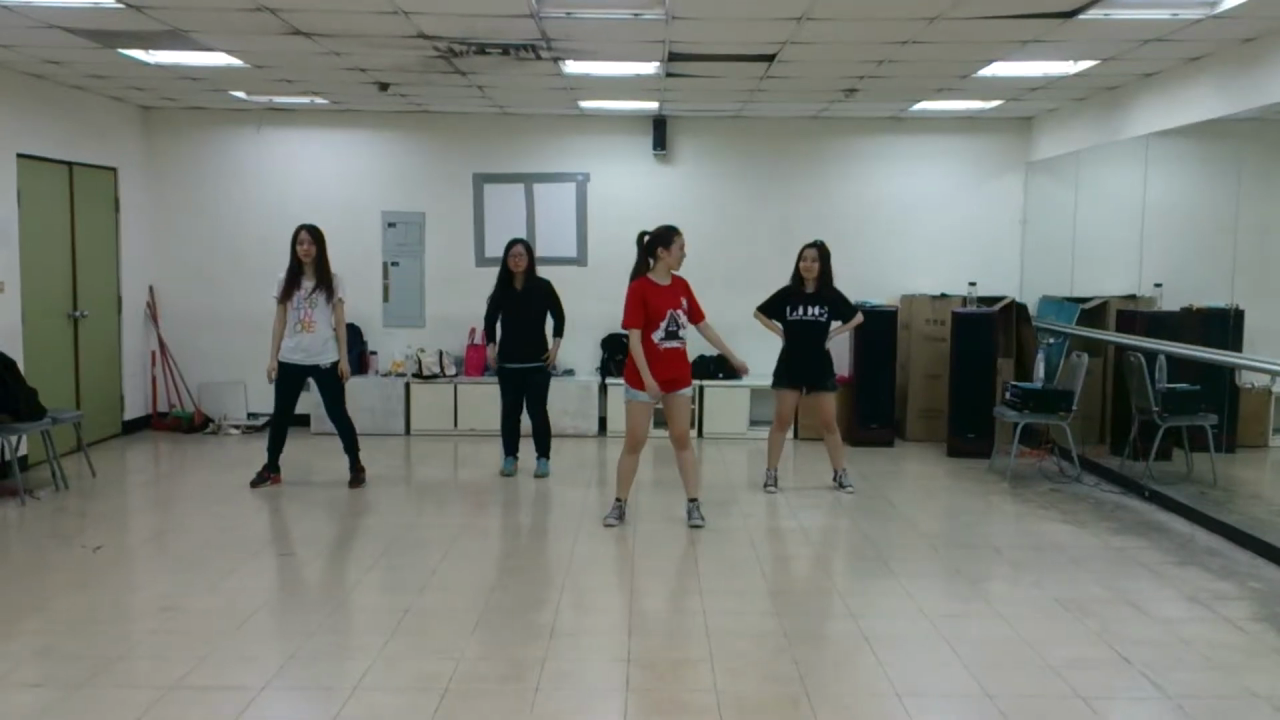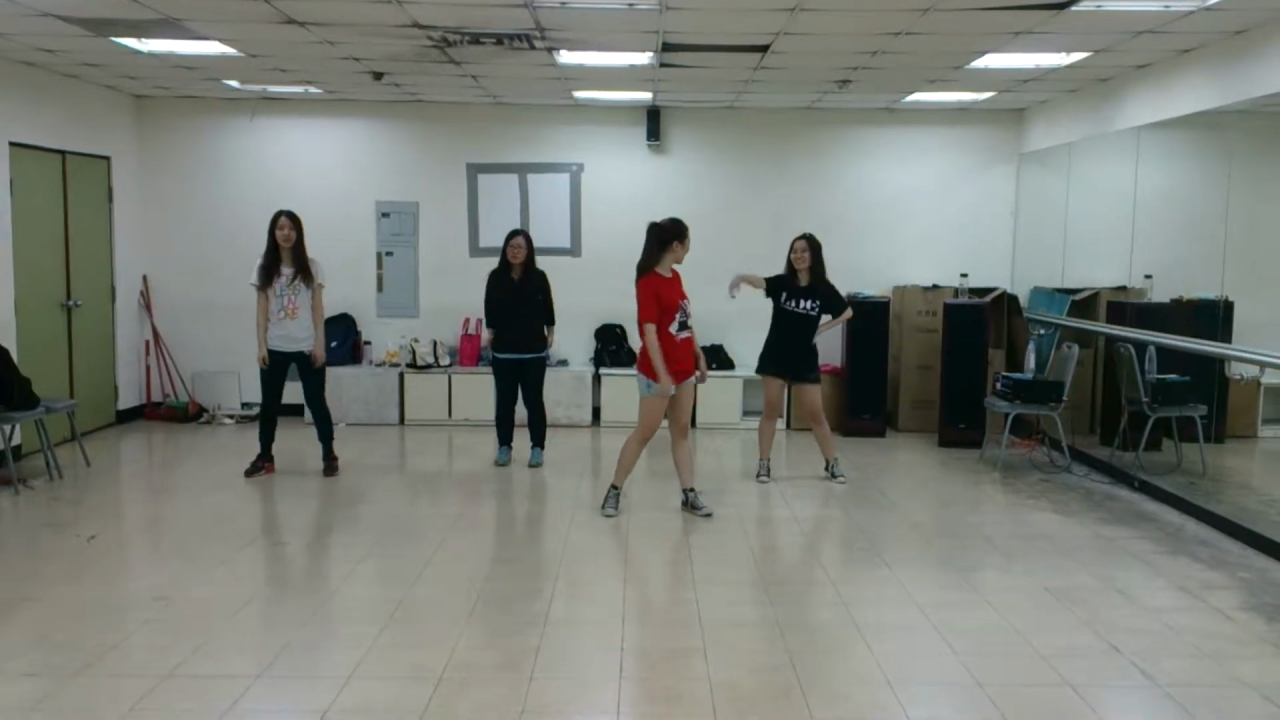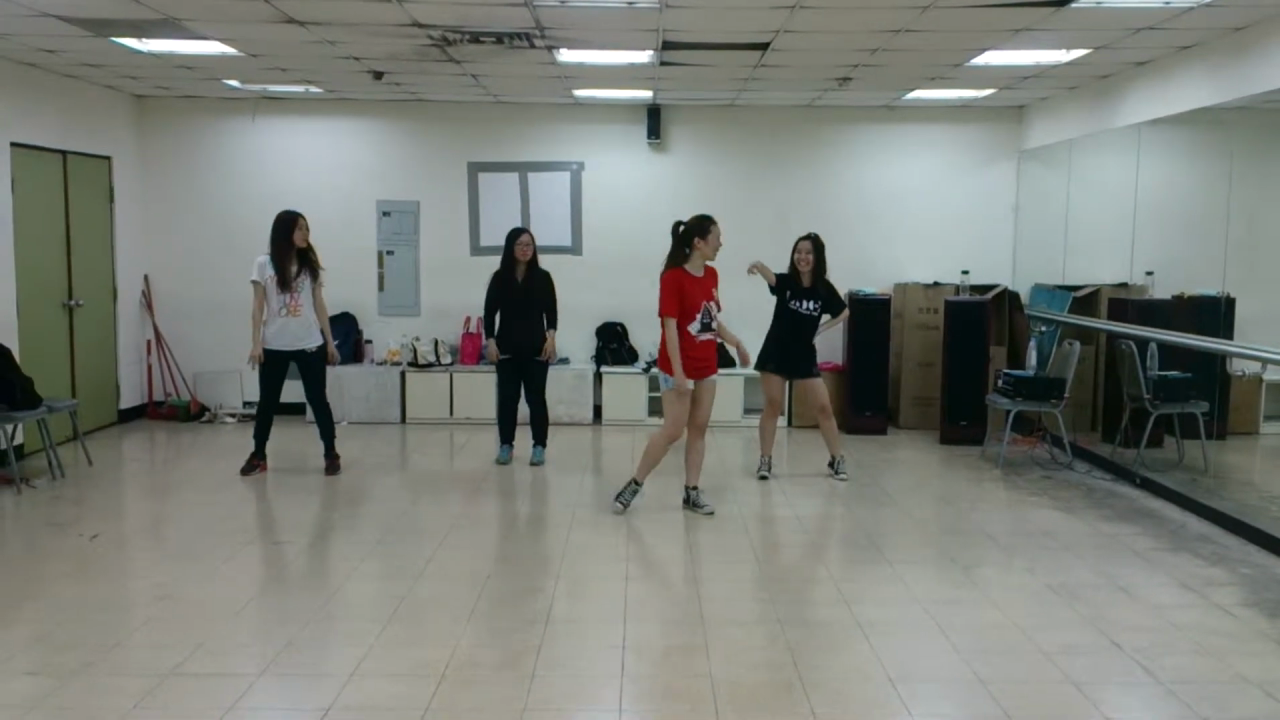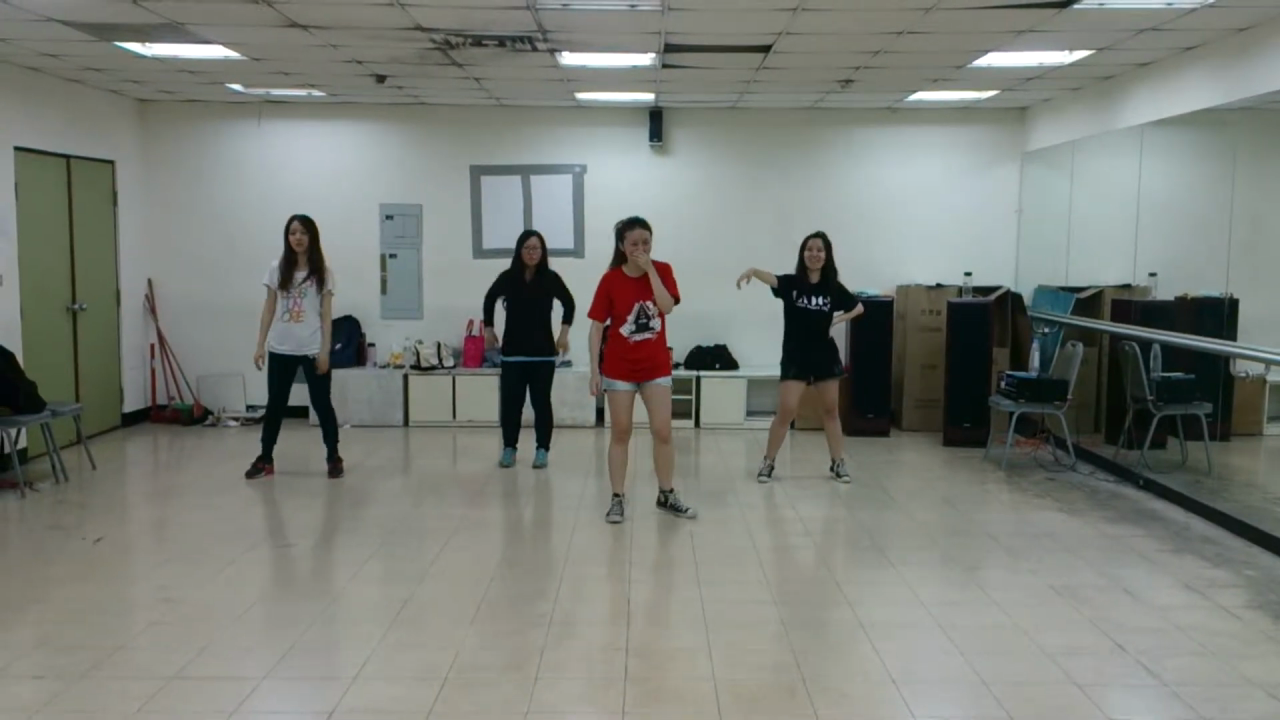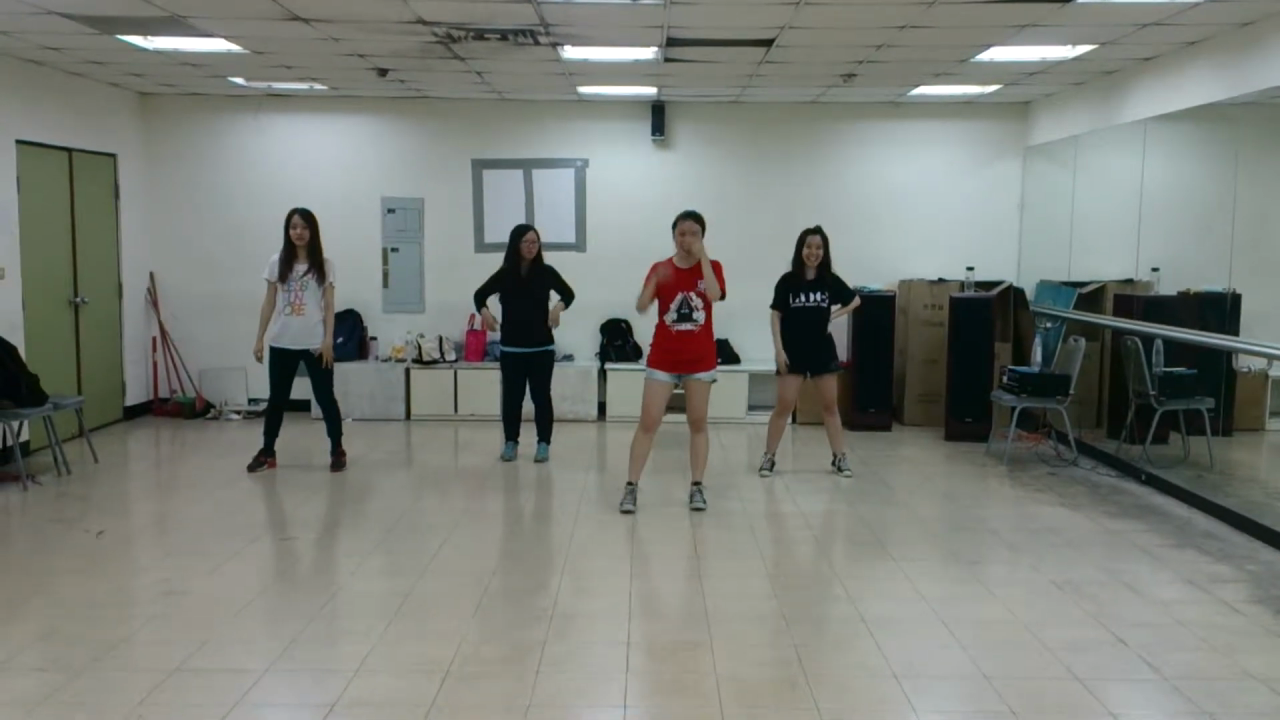
dt=1s
person 1, frame 1
left shoulder: (682, 286)
right shoulder: (639, 287)
left elbow: (702, 325)
right elbow: (634, 337)
left wrist: (732, 357)
right wrist: (647, 378)
left hip: (679, 377)
right hip: (644, 379)
left knee: (682, 440)
right knee: (634, 442)
left ankle: (693, 504)
right ankle: (619, 504)
person 1, frame 2
left shoulder: (675, 277)
right shoulder: (648, 283)
right elbow: (649, 332)
left wrist: (699, 357)
right wrist: (662, 375)
left hip: (684, 368)
right hip: (659, 371)
left knee: (681, 431)
right knee: (644, 433)
left ankle: (689, 494)
right ankle: (614, 491)
person 1, frame 3
left shoulder: (711, 275)
right shoulder: (673, 277)
right elbow: (670, 326)
left wrist: (737, 344)
right wrist: (677, 371)
left hip: (706, 366)
right hip: (679, 366)
left knee: (699, 430)
right knee: (672, 431)
left ankle: (692, 492)
right ankle: (634, 484)
person 1, frame 4
left shoulder: (662, 270)
right shoulder: (610, 279)
left elbow: (667, 306)
right elbow: (597, 326)
left wrist: (649, 269)
right wrist: (594, 370)
left hip: (656, 366)
right hip: (619, 368)
left knee: (662, 432)
right knee: (621, 433)
left ankle: (667, 495)
right ankle: (617, 498)
person 1, frame 5
left shoulder: (712, 267)
right shoulder: (660, 268)
left elbow: (714, 296)
right elbow: (640, 307)
left wrist: (702, 257)
right wrist: (655, 281)
left hip: (700, 359)
right hip: (663, 359)
left knee: (698, 423)
right knee: (648, 422)
left ankle: (697, 487)
right ankle: (631, 486)
person 2, frame 1
left shoulder: (331, 281)
right shoulder: (286, 281)
left elbow: (340, 322)
right elbow: (279, 322)
left wrist: (344, 358)
right wrist: (273, 358)
left hip: (325, 359)
right hip: (291, 360)
left knee: (338, 413)
right knee: (281, 414)
left ankle: (356, 467)
right ankle: (271, 468)
person 2, frame 2
left shoulder: (311, 266)
right shoulder: (264, 267)
left elbow: (318, 308)
right elbow: (261, 309)
left wrist: (320, 343)
right wrist: (261, 345)
left hip: (307, 346)
right hip: (276, 347)
left knee: (316, 401)
right knee: (269, 403)
left ankle: (329, 456)
right ankle: (265, 457)
person 2, frame 3
left shoulder: (310, 265)
right shoulder: (264, 264)
left elbow: (319, 305)
right elbow: (258, 306)
left wrist: (330, 341)
right wrist: (256, 342)
left hip: (310, 344)
right hip: (274, 346)
left knee: (318, 399)
right knee: (267, 401)
left ankle: (331, 455)
right ankle: (258, 456)
person 2, frame 4
left shoulder: (323, 272)
right shoulder: (277, 268)
left elbow: (326, 314)
right elbow: (269, 309)
left wrist: (325, 350)
right wrist: (260, 344)
left hip: (312, 349)
right hip: (281, 350)
left knee: (322, 404)
right knee: (275, 404)
left ankle: (334, 459)
right ankle: (265, 459)
person 2, frame 5
left shoulder: (324, 265)
right shoulder: (277, 262)
left elbow: (329, 306)
right elbow: (269, 303)
left wrist: (328, 340)
right wrist: (259, 339)
left hip: (315, 344)
right hip: (282, 344)
left knee: (325, 397)
right knee: (277, 398)
left ankle: (337, 452)
right ankle: (267, 452)
person 3, frame 1
left shoulder: (831, 296)
right shoulder: (787, 294)
left elbow: (857, 317)
right elbow: (760, 313)
left wrist: (833, 334)
right wrist: (780, 332)
left hip: (820, 366)
right hip: (790, 366)
left knee: (829, 423)
right knee: (782, 422)
left ankle: (840, 474)
right ankle: (771, 473)
person 3, frame 2
left shoulder: (823, 288)
right shoulder: (781, 282)
left elbow: (846, 312)
right elbow: (760, 283)
left wrist: (822, 329)
right wrist: (741, 279)
left hip: (805, 359)
right hip: (775, 357)
left knee: (816, 414)
right knee: (771, 411)
left ankle: (832, 463)
right ankle: (764, 463)
person 3, frame 3
left shoulder: (824, 289)
right shoulder: (785, 282)
left elbow: (843, 312)
right elbow: (770, 277)
left wrist: (821, 329)
right wrist: (758, 266)
left hip: (804, 356)
right hip: (775, 354)
left knee: (824, 407)
right knee: (772, 407)
left ankle: (837, 460)
right ankle: (765, 460)
person 3, frame 4
left shoulder: (833, 287)
right shoulder: (792, 283)
left elbow: (858, 308)
right elbow: (771, 280)
left wrist: (836, 321)
right wrist: (753, 272)
left hip: (825, 356)
right hip: (795, 357)
left knee: (831, 411)
right knee: (786, 412)
left ankle: (838, 463)
right ankle: (768, 462)
person 3, frame 5
left shoulder: (831, 281)
right shoulder: (788, 281)
left elbow: (855, 300)
right elbow: (776, 315)
left wrist: (834, 315)
right wrist: (778, 348)
left hip: (822, 350)
right hip: (793, 352)
left knee: (830, 406)
right knee: (784, 406)
left ankle: (839, 457)
right ankle: (769, 456)
person 4, frame 1
left shoulder: (543, 287)
right shoulder: (501, 289)
left elbow: (559, 317)
right elbow: (490, 320)
left wrist: (555, 346)
right wrist: (491, 346)
left hip: (537, 360)
right hip: (508, 360)
left knee: (537, 410)
right knee: (510, 410)
left ankle: (543, 458)
right ankle: (510, 458)
person 4, frame 2
left shoulder: (538, 277)
right shoulder: (496, 276)
left elbow: (547, 306)
right elbow: (489, 305)
left wrist: (550, 333)
right wrist: (490, 331)
left hip: (533, 350)
right hip: (503, 350)
left knee: (533, 400)
right knee: (505, 400)
left ankle: (537, 448)
right ankle: (504, 447)
person 4, frame 3
left shoulder: (542, 277)
right shoulder: (500, 277)
left elbow: (551, 309)
right elbow: (490, 310)
left wrist: (551, 337)
right wrist: (490, 340)
left hip: (536, 348)
right hip: (507, 349)
left knee: (536, 398)
right knee: (507, 398)
left ankle: (539, 446)
right ankle: (506, 446)
person 4, frame 4
left shoulder: (550, 278)
right shoulder: (508, 277)
left elbow: (568, 304)
right elbow: (490, 300)
left wrist: (564, 333)
right wrist: (489, 329)
left hip: (543, 351)
right hip: (512, 351)
left knee: (541, 401)
right knee: (511, 401)
left ankle: (542, 449)
right ankle: (509, 448)
person 4, frame 5
left shoulder: (546, 272)
right shoulder: (504, 274)
left elbow: (568, 293)
right elbow: (480, 295)
left wrist: (558, 308)
right wrist: (485, 313)
left hip: (541, 346)
right hip: (511, 346)
left knee: (541, 395)
right knee: (512, 395)
left ankle: (544, 443)
right ankle: (511, 442)
